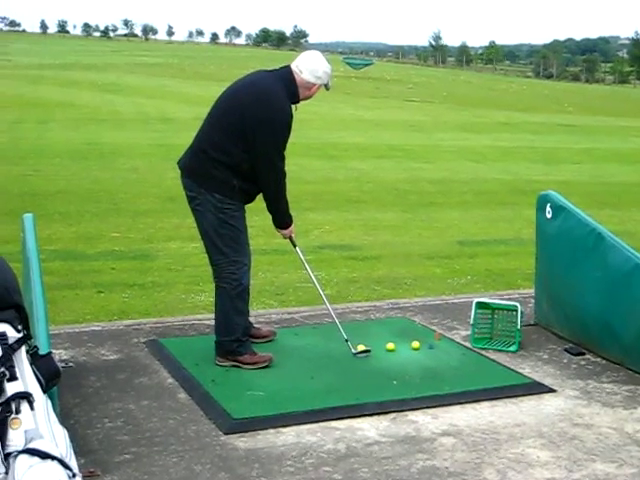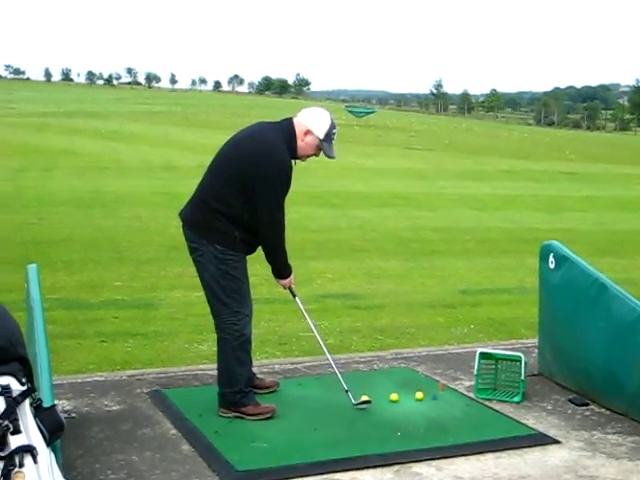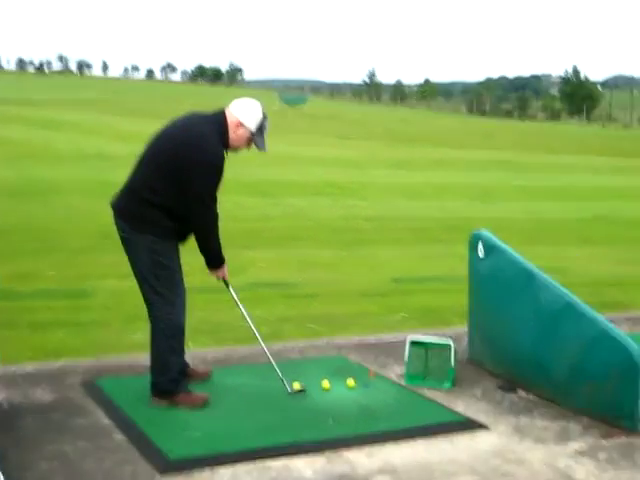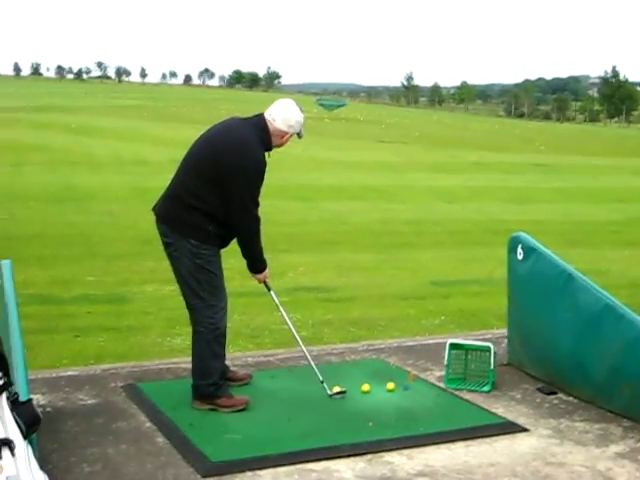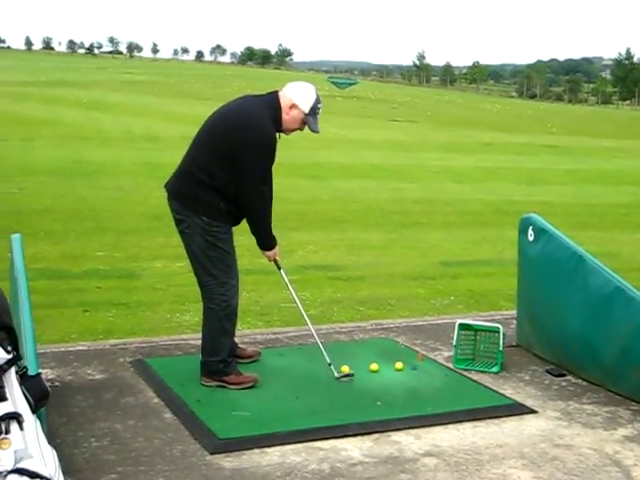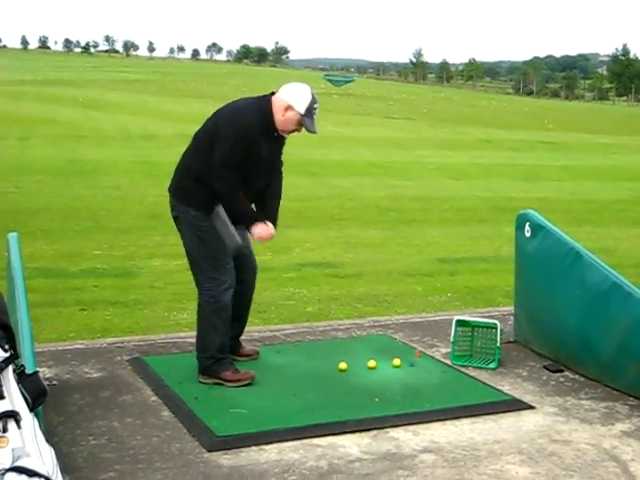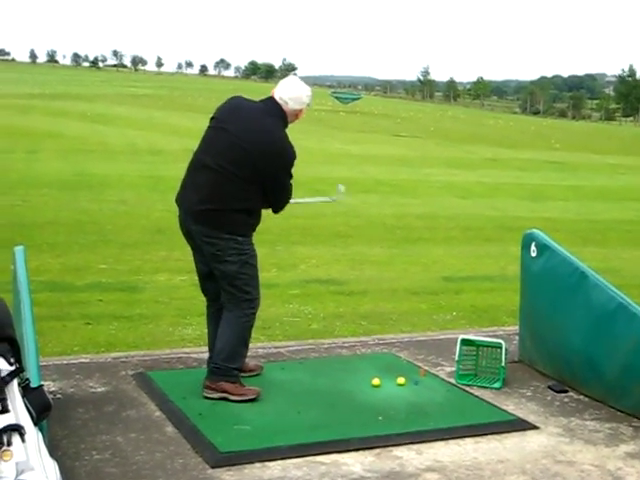
dt=0.7s
person 1, frame 1
left shoulder: (265, 83)
right shoulder: (274, 105)
right elbow: (270, 167)
right wrist: (283, 219)
left hip: (209, 176)
right hip: (215, 185)
left knee: (236, 261)
right knee: (233, 266)
left ankle: (239, 326)
right ankle: (231, 347)
person 1, frame 2
left shoulder: (268, 136)
right shoulder: (273, 156)
right elbow: (269, 219)
right wrist: (281, 269)
left hip: (212, 227)
right hip: (215, 236)
left knee: (237, 311)
right knee: (234, 316)
left ankle: (242, 377)
right ankle: (234, 398)
person 1, frame 3
left shoulder: (199, 127)
right shoulder: (205, 148)
right elbow: (202, 211)
right wrist: (216, 261)
left hip: (143, 216)
right hip: (147, 225)
left knee: (170, 302)
right knee: (168, 306)
left ankle: (174, 366)
right ankle: (167, 387)
person 1, frame 4
left shoulder: (239, 131)
right shoulder: (247, 154)
right elbow: (245, 215)
right wrist: (257, 264)
left hip: (184, 221)
right hip: (189, 231)
left knee: (212, 305)
right knee: (210, 310)
left ankle: (216, 370)
right ankle: (208, 391)
person 1, frame 5
left shoulder: (257, 112)
right shoulder: (257, 127)
left elbow: (260, 180)
right elbow: (252, 191)
left wrist: (265, 227)
right wrist: (267, 240)
left hip: (204, 202)
right hip: (200, 206)
left knee: (225, 279)
right knee: (221, 286)
left ankle: (224, 346)
right ankle: (216, 367)
person 1, frame 6
left shoulder: (276, 132)
right shoulder: (240, 120)
left elbow: (272, 177)
right elbow: (222, 176)
left wrist: (268, 220)
right wrist: (252, 222)
left hip: (227, 208)
right hip: (198, 205)
left knee: (244, 273)
right knee: (218, 282)
left ankle: (228, 343)
right ankle: (213, 365)
person 1, frame 7
left shoulder: (234, 106)
right shoulder: (277, 145)
right elbow: (278, 197)
right wrist: (275, 200)
left hip: (193, 212)
right hip: (225, 225)
left knee: (219, 294)
right knee: (242, 300)
left ankle: (227, 360)
right ankle: (220, 377)
